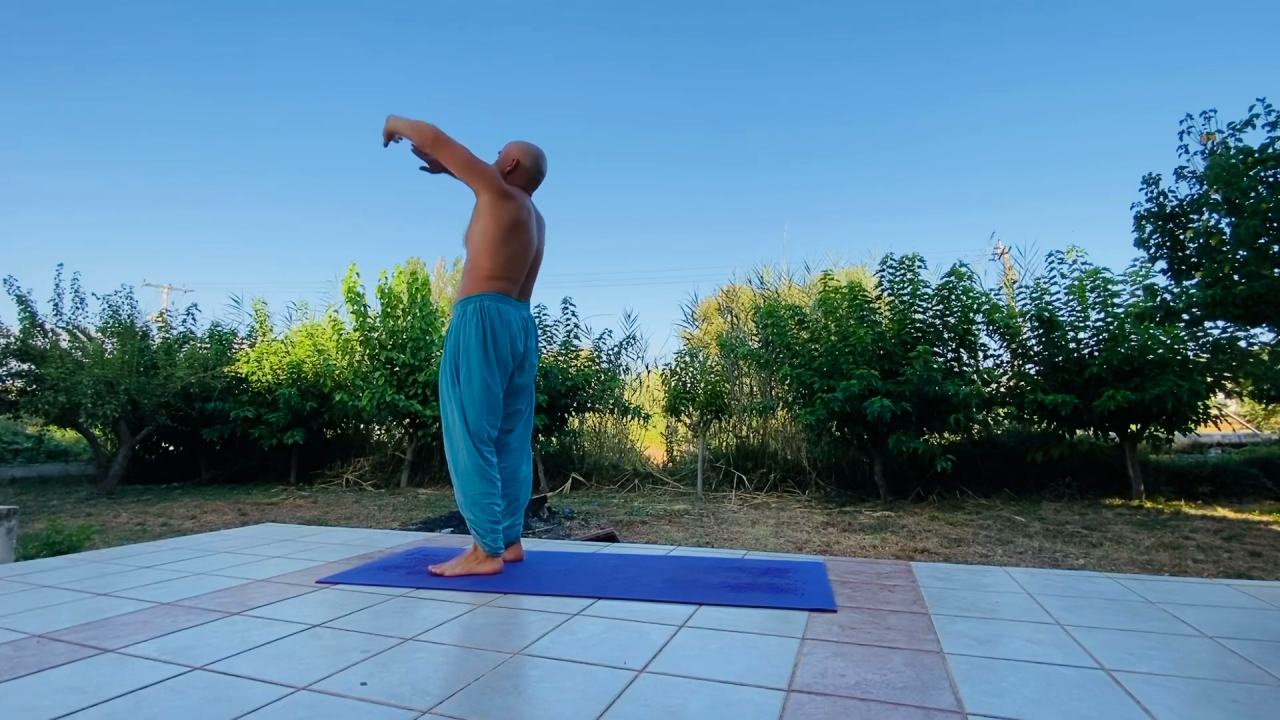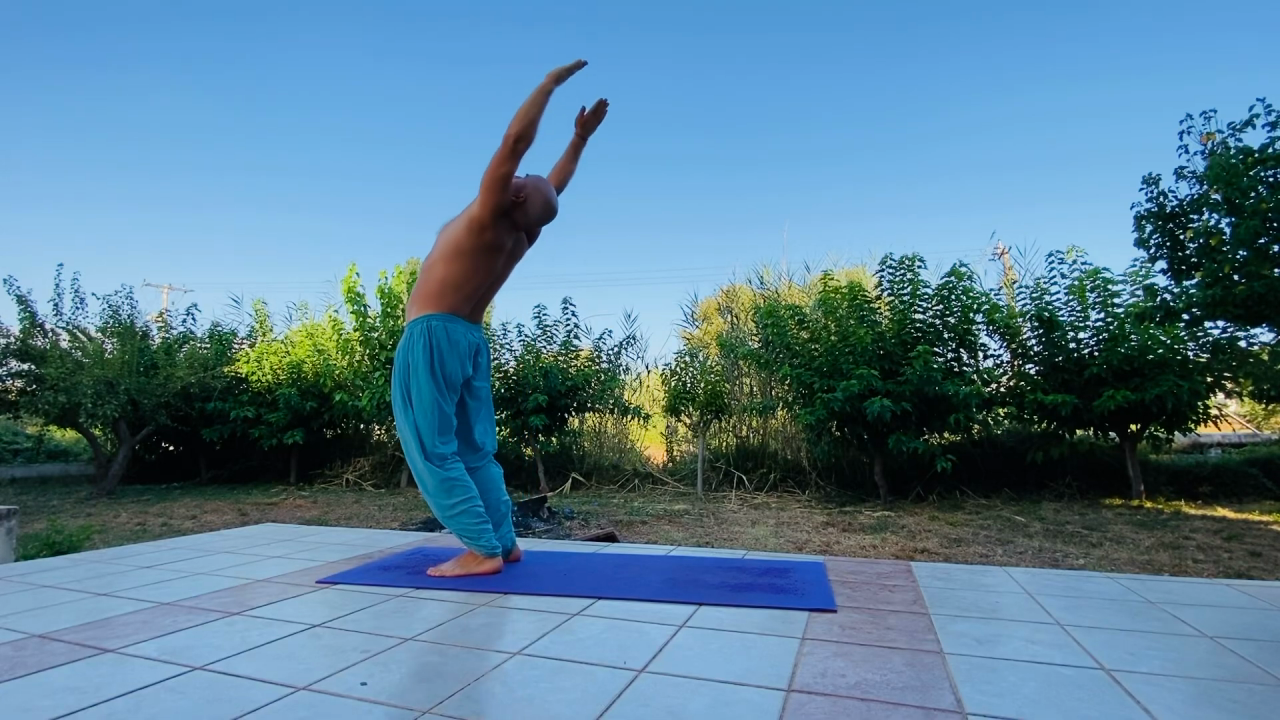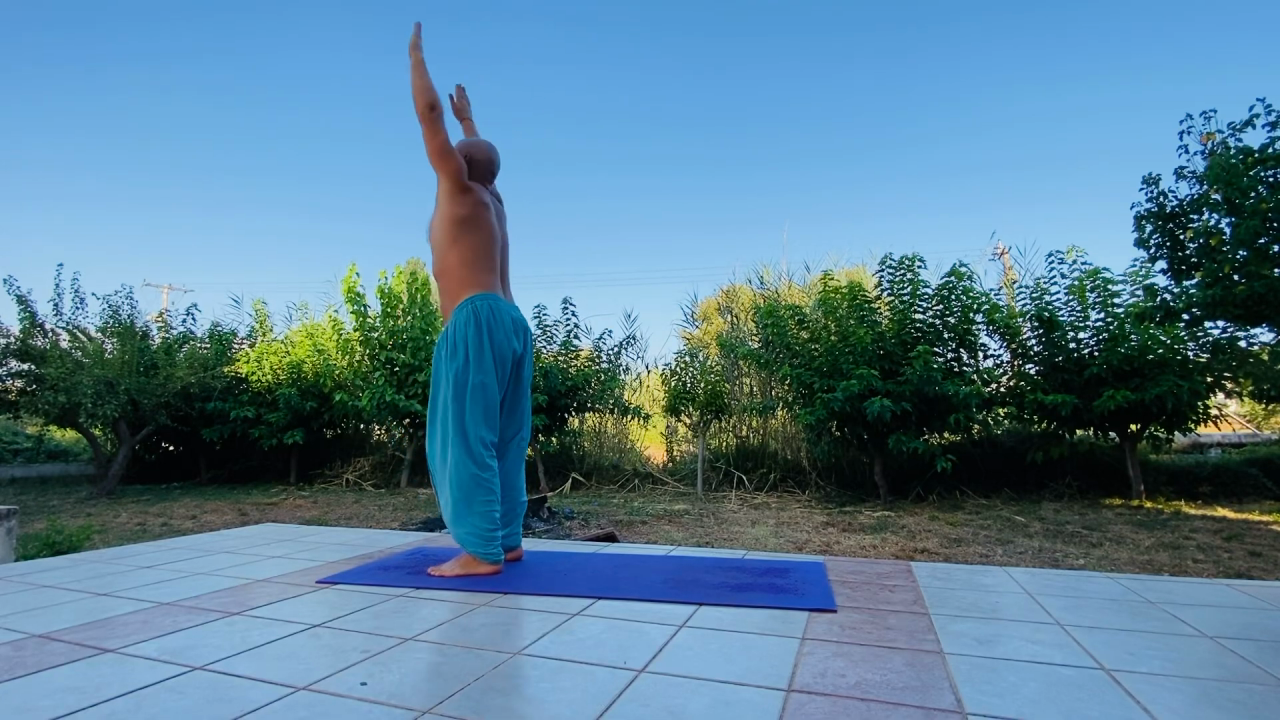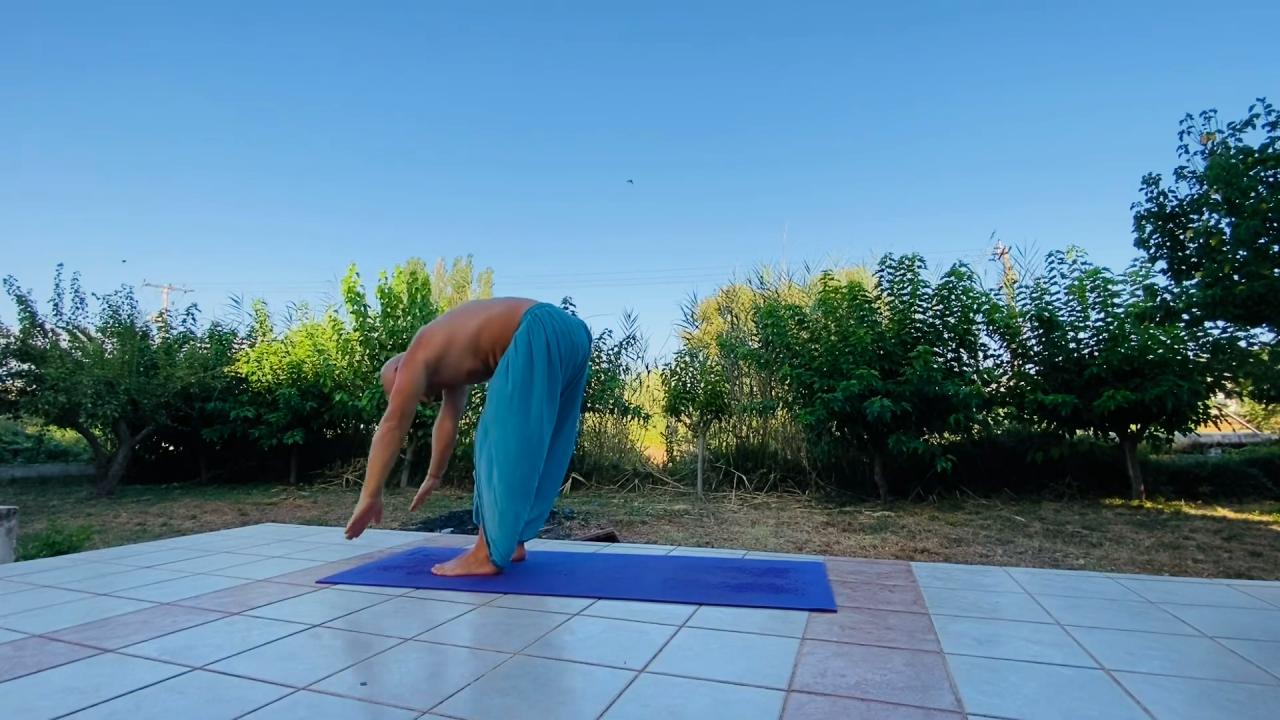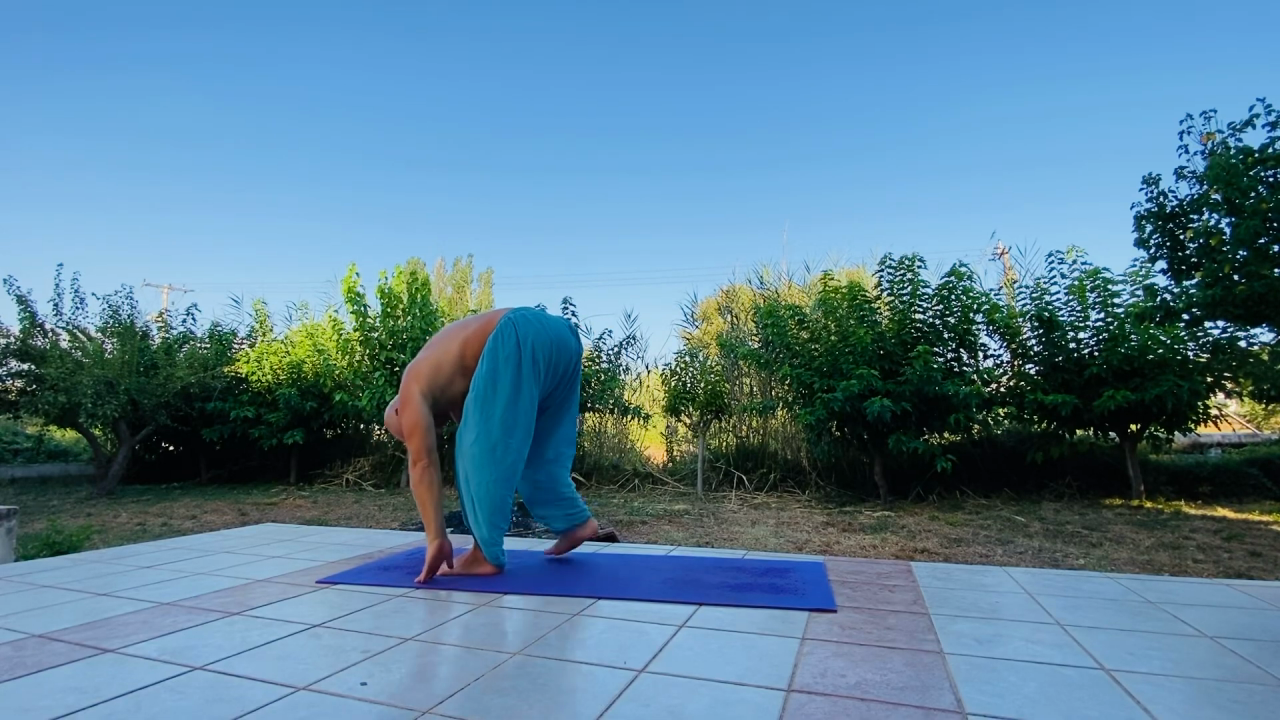
dt=1s
person 1, frame 1
left shoulder: (502, 192)
right shoulder: (531, 213)
left elbow: (435, 138)
left wrist: (396, 124)
right wrist: (440, 166)
left hip: (482, 321)
right hip: (520, 325)
left knee: (471, 438)
right knee: (509, 439)
left ankle: (486, 550)
right ankle: (508, 540)
person 1, frame 2
left shoulder: (488, 220)
right shoulder: (523, 235)
left elbow: (514, 142)
right elbow: (555, 185)
left wrist: (549, 83)
right wrist: (579, 139)
left hip: (431, 339)
right hip: (469, 341)
left knee: (432, 451)
right knee: (473, 450)
left ankle: (482, 550)
right ankle: (503, 542)
person 1, frame 3
left shoulder: (461, 189)
right shoulder: (492, 201)
left elbow: (427, 112)
right elbow: (479, 152)
left wrist: (415, 53)
right wrist: (467, 117)
left hip: (476, 321)
right hip: (512, 323)
left knee: (464, 438)
right knee: (503, 440)
left ankle: (482, 552)
right ankle: (507, 541)
person 1, frame 4
left shoulder: (418, 355)
right shoulder: (451, 360)
left elbow: (393, 425)
right elbow: (448, 421)
left wrist: (370, 497)
right wrist: (433, 477)
left hip: (540, 336)
right hip: (571, 331)
left knee: (504, 444)
right knee: (533, 448)
left ankle: (488, 554)
right ankle: (511, 541)
person 1, frame 5
left shoulder: (413, 390)
right shoulder: (448, 388)
left elbow: (422, 463)
left wrist: (436, 539)
left hip: (520, 340)
right hip: (560, 333)
left knee: (482, 449)
left ankle: (487, 554)
right ankle: (575, 522)
